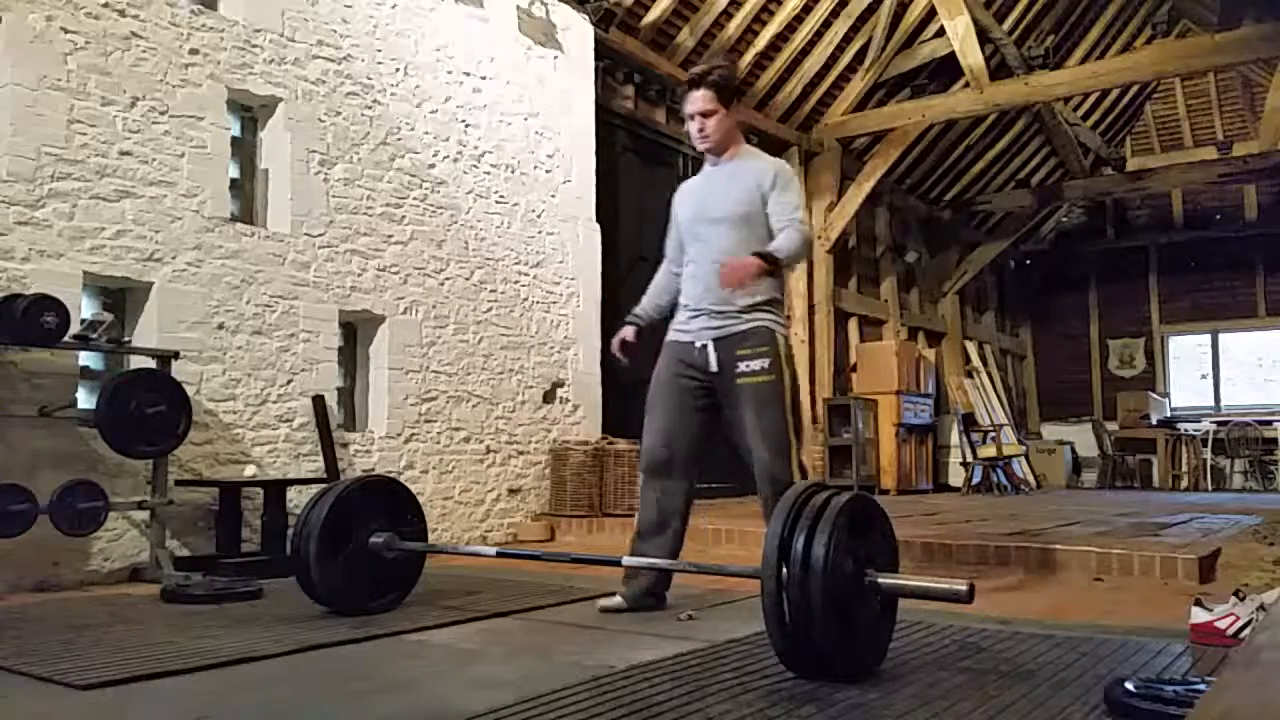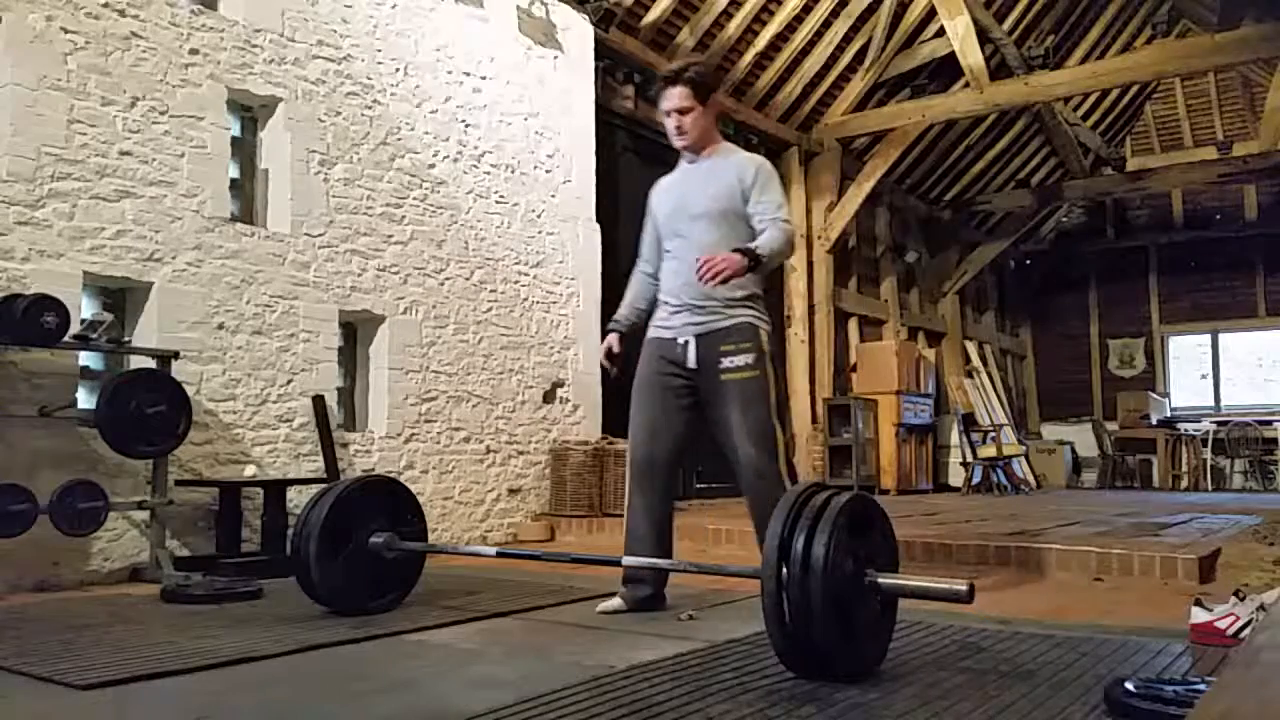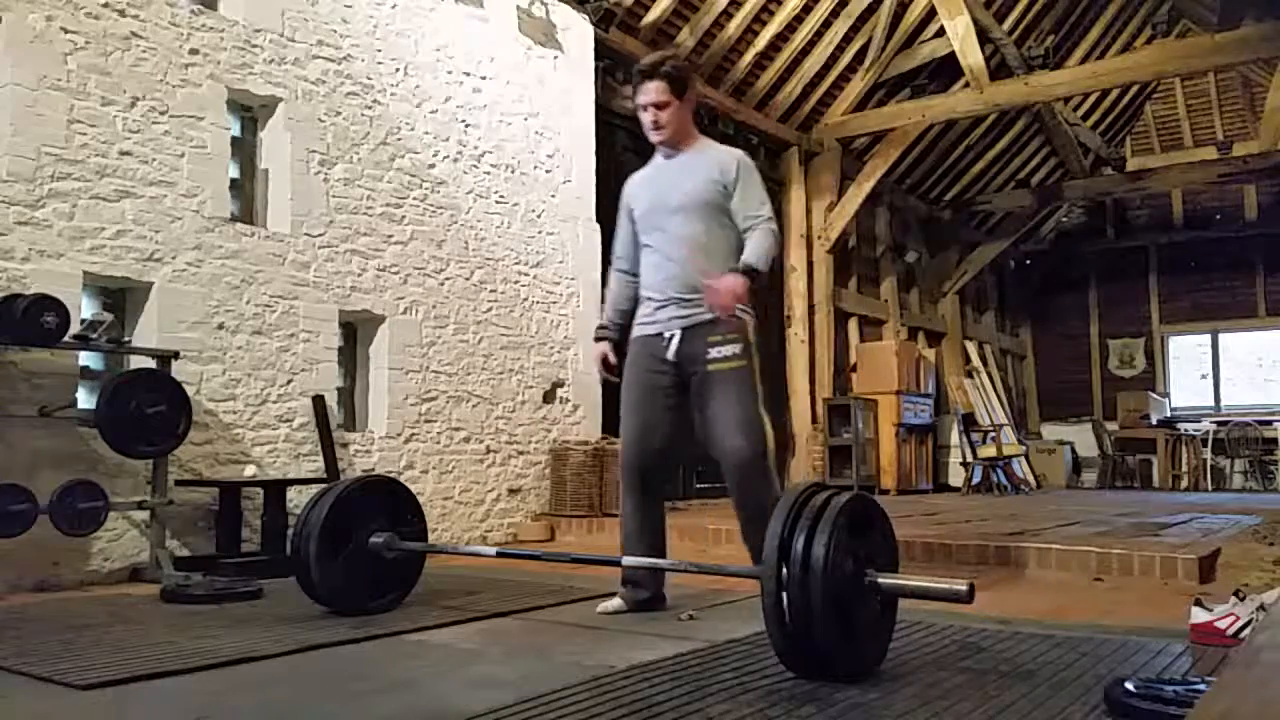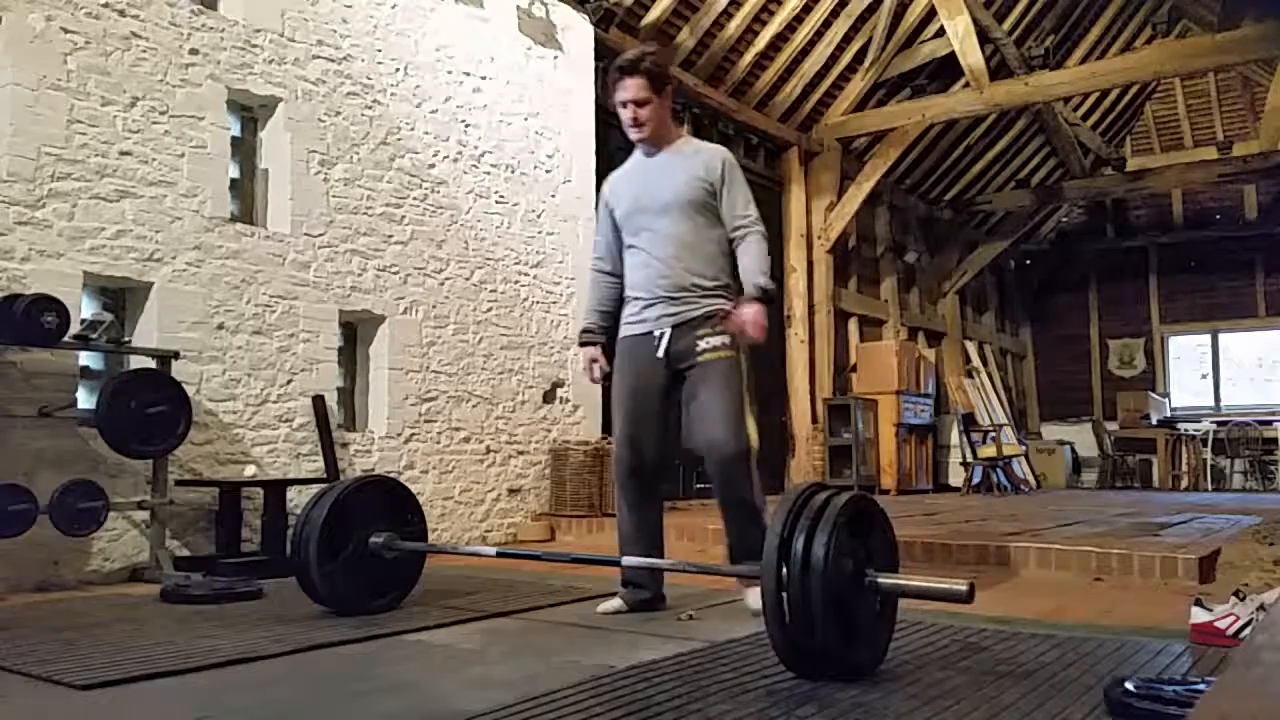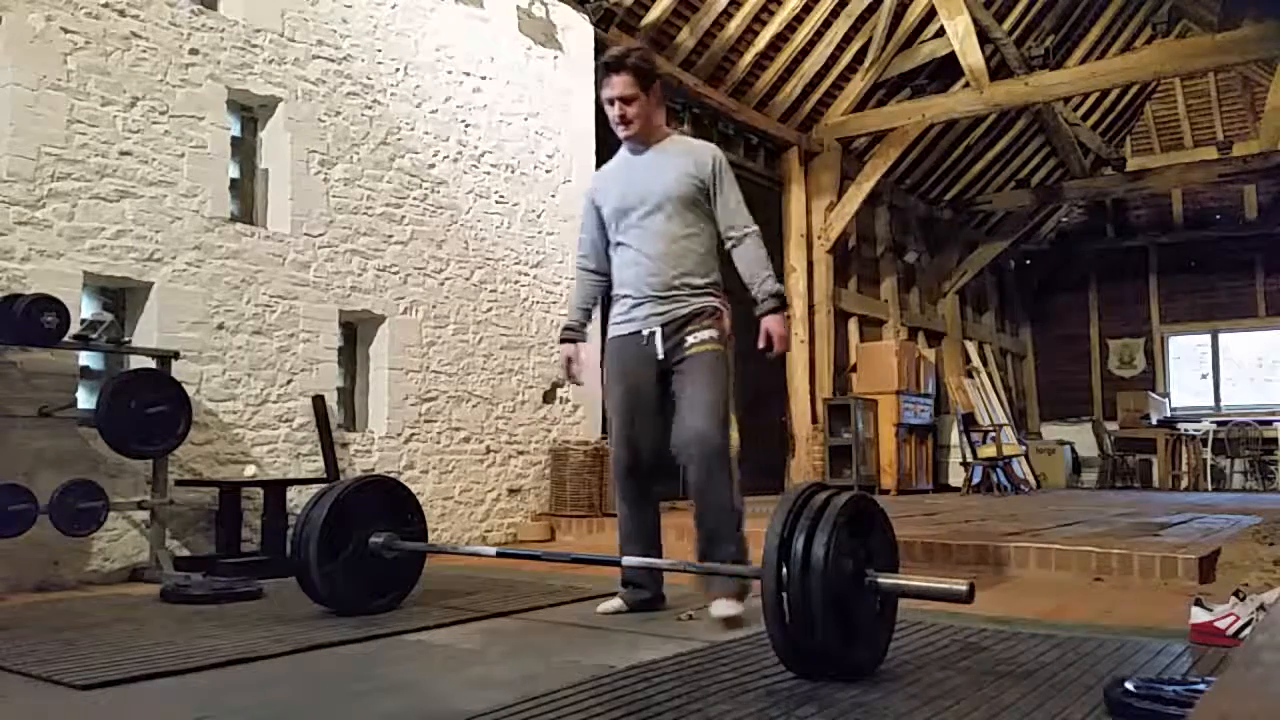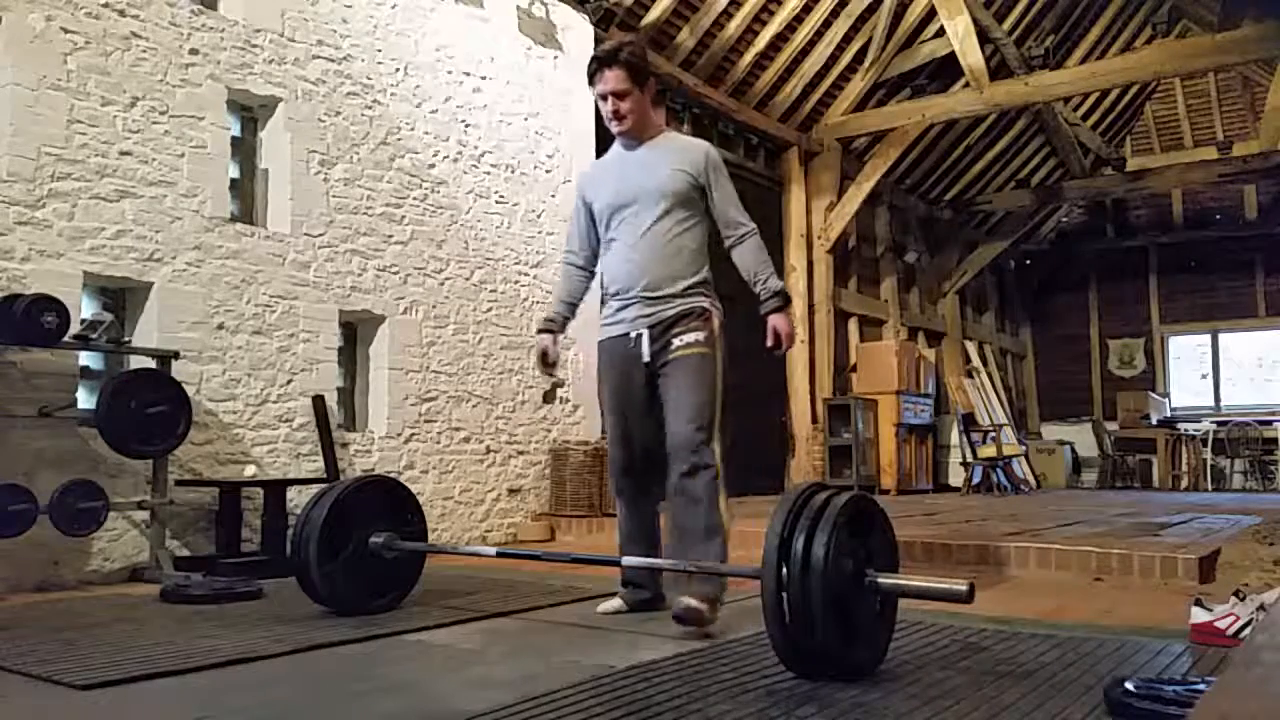
dt=0.1s
person 1, frame 1
left shoulder: (771, 172)
right shoulder: (686, 192)
left elbow: (796, 233)
left wrist: (762, 260)
right wrist: (636, 320)
left hip: (750, 337)
right hip: (686, 342)
left knee: (772, 464)
right knee: (662, 459)
right ankle: (645, 582)
person 1, frame 2
left shoulder: (750, 169)
right shoulder: (662, 190)
left elbow: (780, 232)
left wrist: (745, 257)
right wrist: (618, 325)
left hip: (733, 333)
right hip: (666, 339)
left knee: (758, 461)
right knee: (648, 461)
right ankle: (642, 585)
person 1, frame 3
left shoulder: (729, 163)
right shoulder: (636, 186)
left elbow: (761, 229)
right elbow: (625, 268)
left wrist: (743, 274)
right wrist: (606, 331)
left hip: (717, 329)
right hip: (650, 336)
left knee: (741, 450)
right knee: (639, 460)
right ankle: (642, 585)
person 1, frame 4
left shoulder: (712, 161)
right shoulder: (616, 183)
left elbow: (749, 232)
right elbow: (605, 268)
left wrist: (755, 297)
right wrist: (591, 335)
left hip: (706, 325)
right hip: (639, 335)
left knee: (723, 444)
right knee: (634, 461)
left ankle: (756, 569)
right ankle: (641, 585)
person 1, frame 5
left shoulder: (702, 158)
right shoulder: (603, 181)
left elbow: (741, 236)
right elbow: (590, 266)
left wrist: (771, 303)
right wrist: (572, 332)
left hip: (695, 321)
right hip: (629, 334)
left knee: (703, 443)
right knee: (632, 464)
left ankle: (726, 581)
right ankle: (643, 584)
person 1, frame 6
left shoulder: (696, 155)
right shoulder: (594, 177)
left elbow: (740, 233)
right elbow: (578, 261)
left wrist: (774, 299)
right wrist: (552, 324)
left hip: (686, 322)
right hip: (620, 334)
left knee: (689, 446)
right knee: (629, 465)
left ankle: (698, 584)
right ankle: (642, 583)
